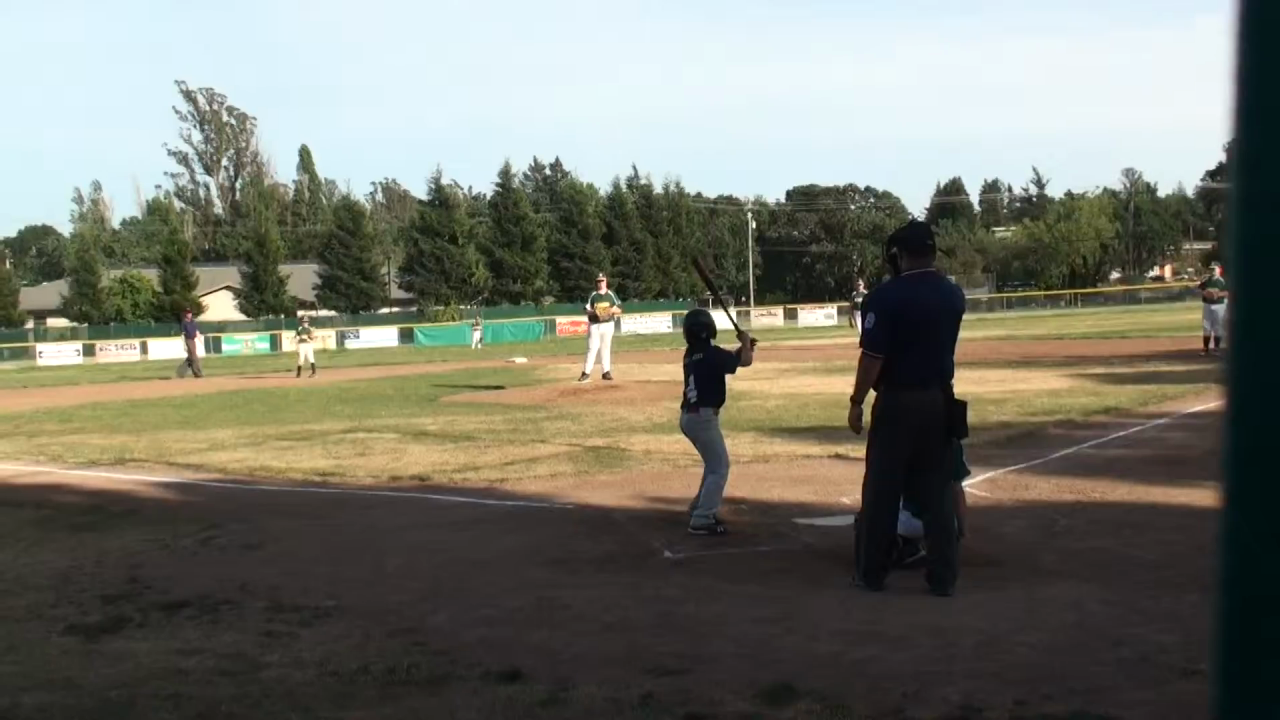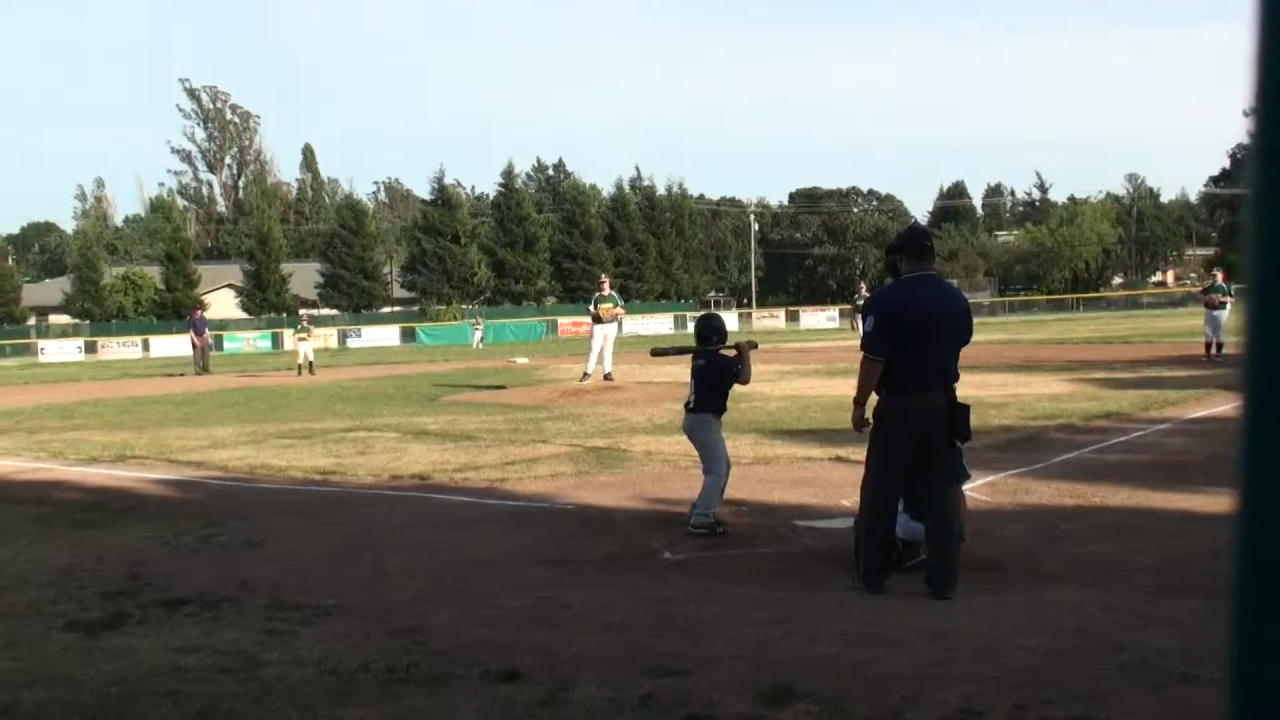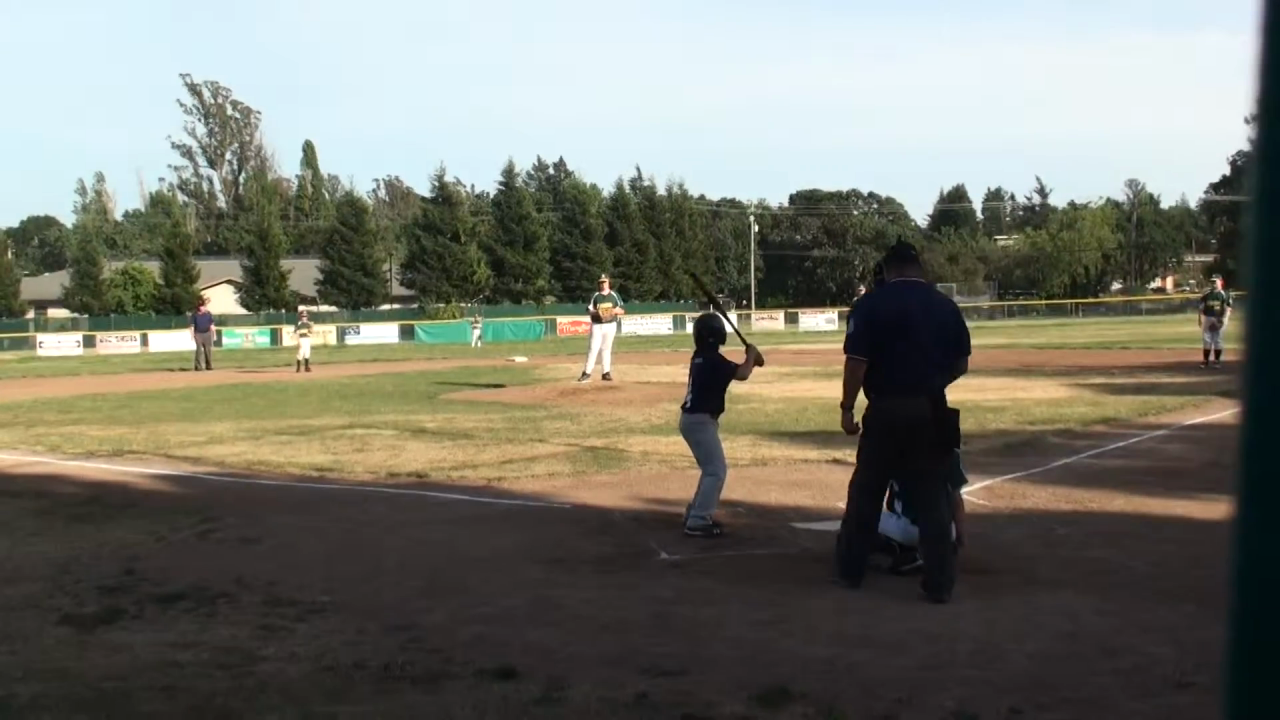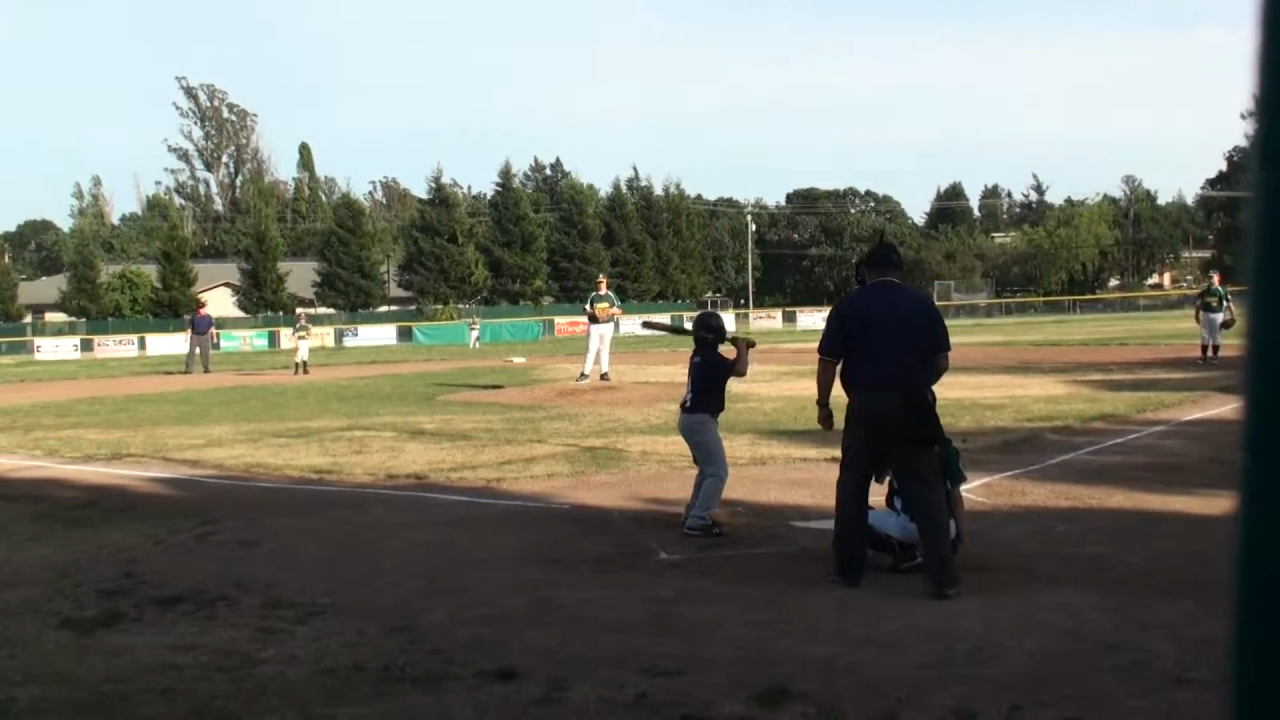
dt=0.3s
person 1, frame 1
left shoulder: (887, 296)
right shoulder: (953, 295)
left elbow: (872, 357)
left wrist: (857, 402)
left hip: (898, 403)
right hip: (939, 401)
left knee: (881, 488)
right knee: (937, 490)
left ankle: (871, 573)
right ankle: (943, 577)
person 1, frame 2
left shoulder: (886, 299)
right shoulder: (956, 299)
left elbow: (873, 360)
left wrist: (859, 404)
left hip: (899, 406)
right hip: (941, 405)
left knee: (879, 492)
right knee: (938, 493)
left ankle: (871, 576)
right ankle: (943, 580)
person 1, frame 3
left shoulder: (872, 304)
right shoulder: (945, 306)
left elbow: (857, 362)
right elbow: (960, 364)
left wrist: (847, 408)
left hip: (886, 410)
right hip: (930, 410)
left knee: (866, 492)
right knee: (932, 497)
left ankle: (850, 570)
right ankle: (939, 583)
person 1, frame 4
left shoulder: (848, 305)
right shoulder: (922, 304)
left elbow: (828, 361)
right elbow: (941, 362)
left wrist: (823, 404)
left hip: (865, 406)
right hip: (911, 406)
left knee: (852, 488)
right knee: (926, 491)
left ankle: (847, 569)
right ankle: (944, 577)
person 2, frame 1
left shoulder: (690, 354)
right shoulder: (711, 353)
right elbow: (746, 360)
left wrist: (742, 348)
right wrist: (745, 341)
left hip: (689, 416)
right hip: (702, 417)
left knee: (714, 463)
right knee: (719, 468)
left ankle: (700, 508)
right ankle: (701, 521)
person 2, frame 2
left shoulder: (702, 356)
right shoulder: (716, 361)
left elbow: (730, 365)
right elbow: (744, 378)
left wrist: (742, 353)
right wrist: (745, 353)
left hip: (698, 418)
right hip: (704, 420)
left knee: (722, 466)
right knee: (716, 471)
left ankle: (701, 511)
right ankle: (701, 520)
person 2, frame 3
left shoulder: (701, 357)
right shoulder: (713, 359)
left elbow: (731, 371)
right elbow: (741, 374)
left wrist: (750, 360)
right wrist: (751, 355)
left hip: (694, 419)
right hip: (700, 421)
left knee: (713, 468)
right knee: (715, 472)
left ankle: (696, 513)
right ankle: (697, 522)
person 2, frame 4
left shoulder: (700, 355)
right shoulder: (711, 357)
left elbow: (730, 365)
right elbow: (741, 370)
left wrist: (742, 349)
right wrist: (741, 348)
left hip: (691, 418)
right hip: (701, 420)
left knee: (707, 469)
right knee: (718, 471)
left ankle: (694, 514)
right ankle: (697, 522)
